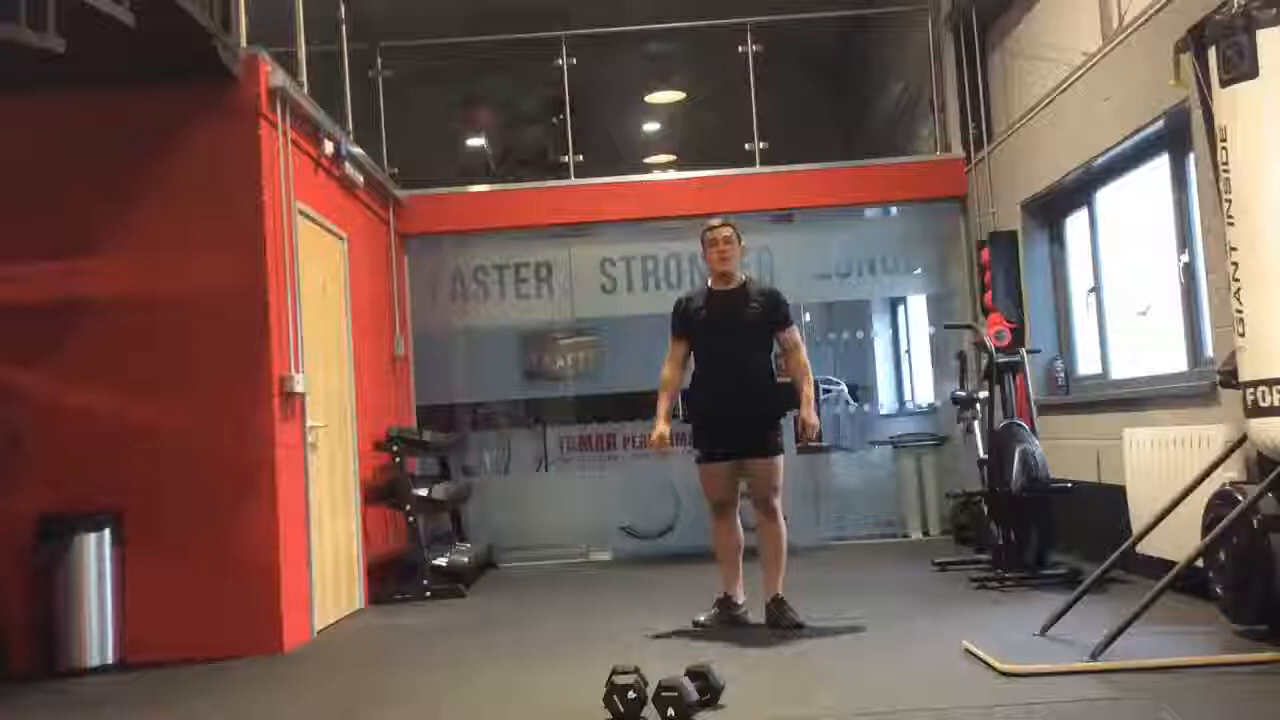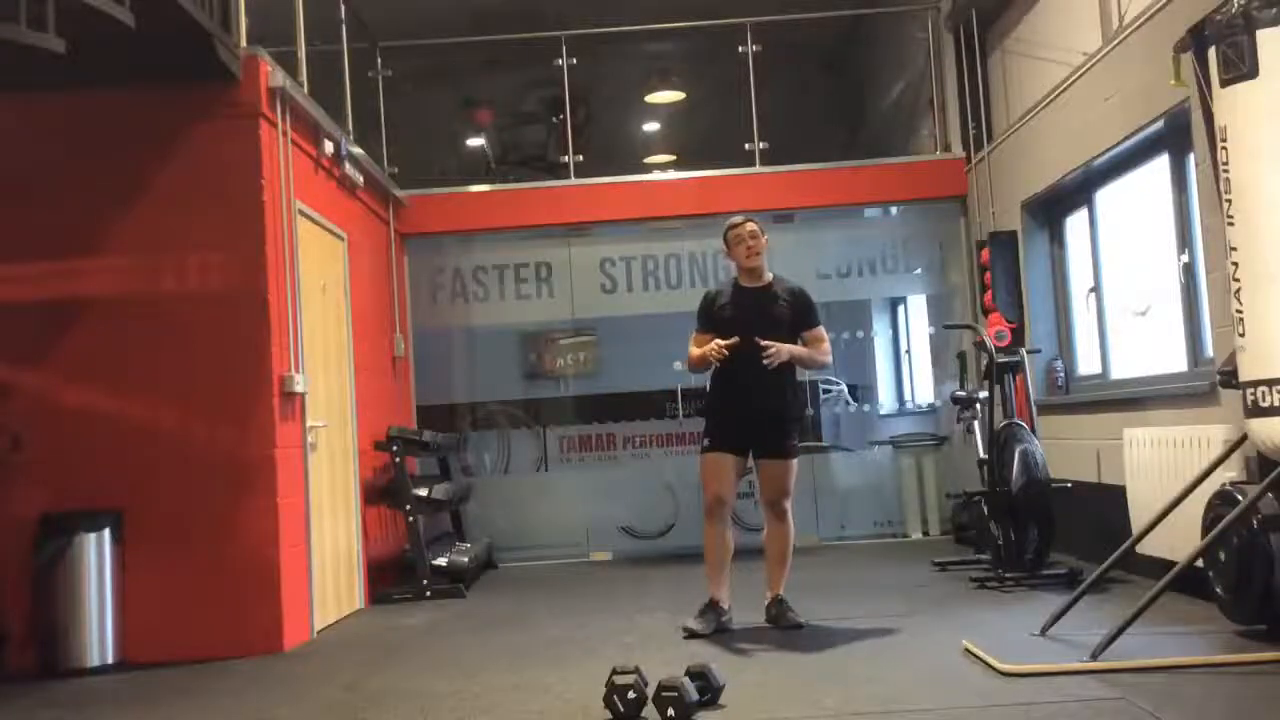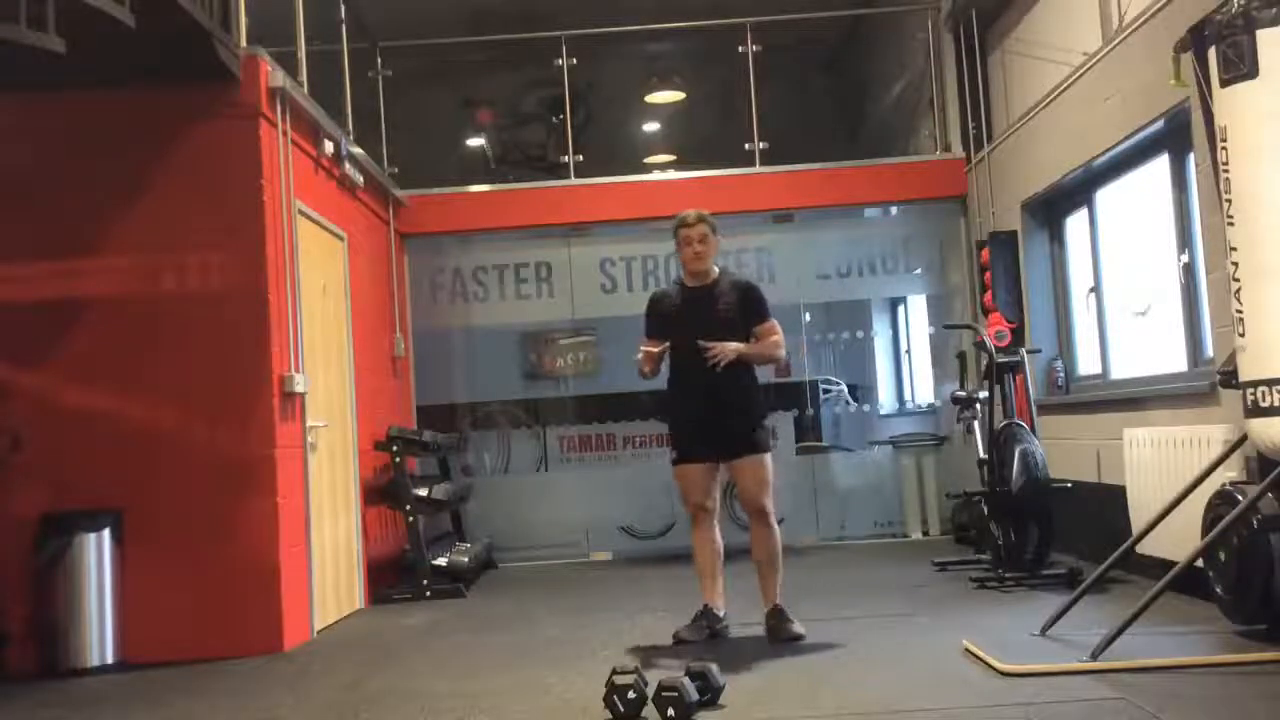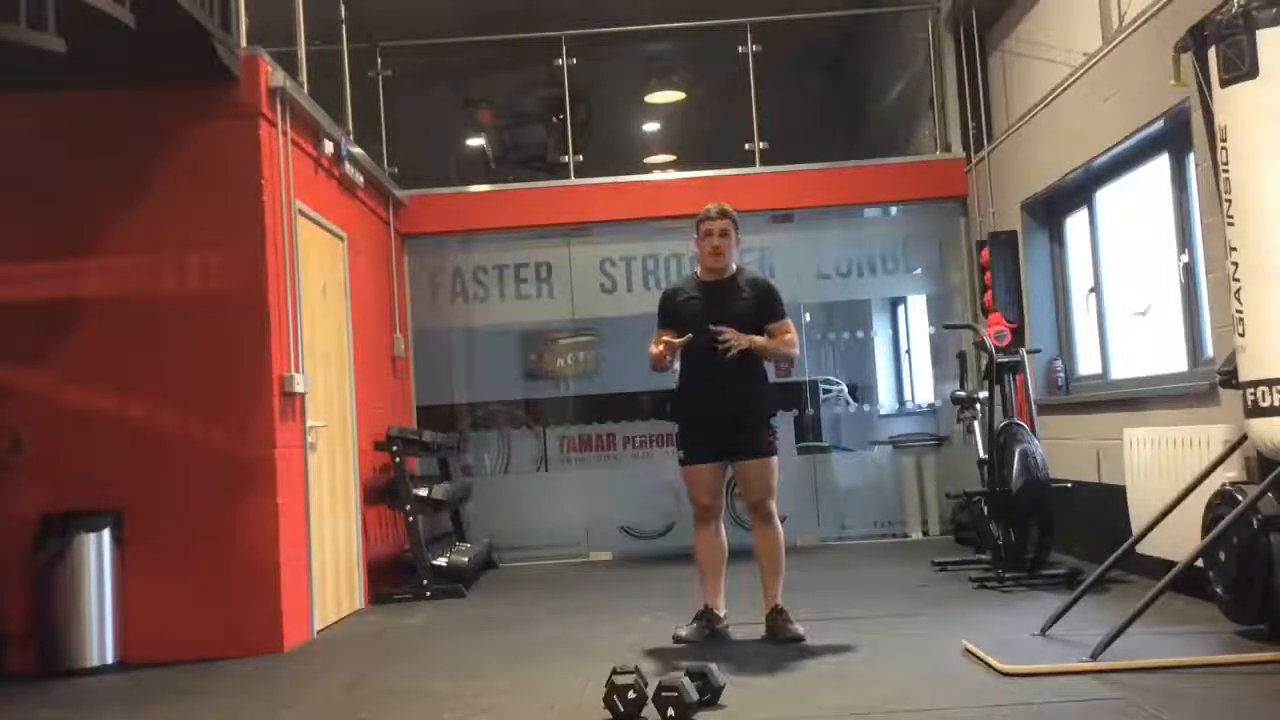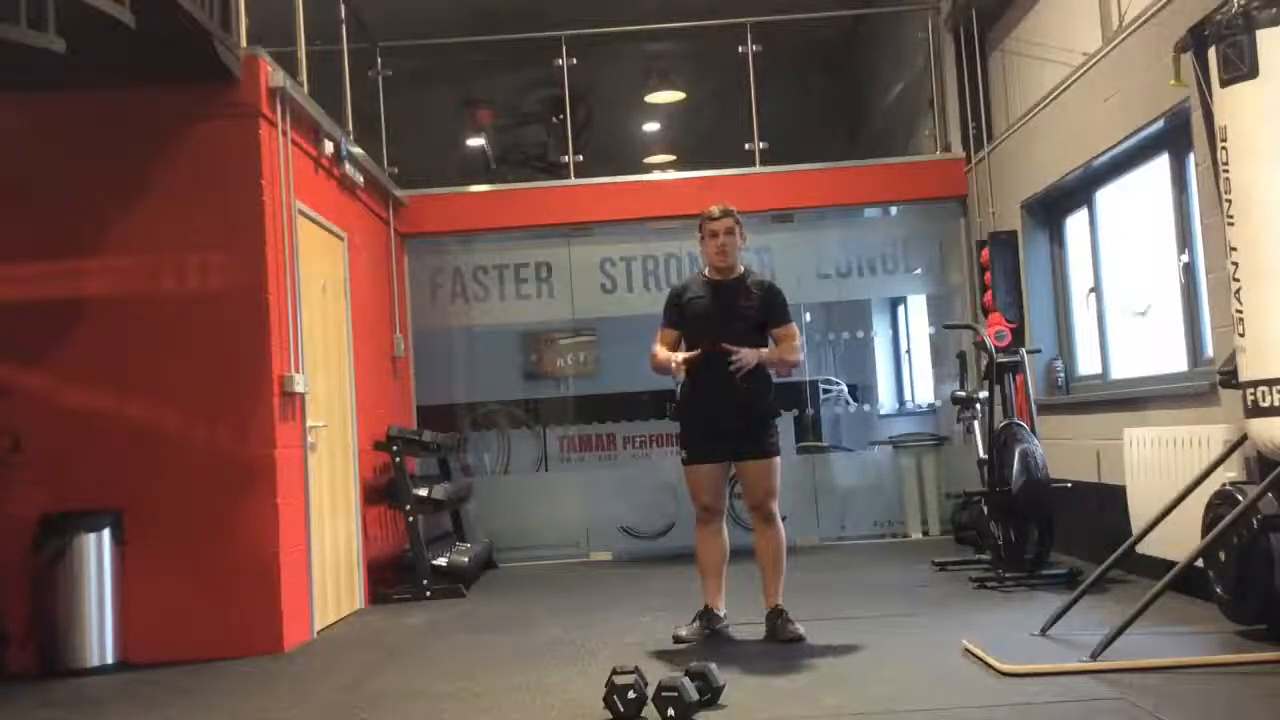
dt=1s
person 1, frame 1
left shoulder: (767, 298)
right shoulder: (688, 305)
left elbow: (794, 352)
right elbow: (674, 364)
left wrist: (807, 402)
right wrist: (662, 416)
left hip: (760, 419)
right hip: (711, 422)
left knee: (769, 507)
right knee: (722, 509)
left ankle: (775, 600)
right ankle: (731, 600)
person 1, frame 2
left shoulder: (794, 296)
right shoulder: (715, 299)
left elbow: (824, 353)
right elbow: (693, 359)
left wrist: (791, 350)
right wrist: (708, 352)
left hip: (778, 416)
right hip: (725, 417)
left knee: (778, 506)
right knee: (715, 505)
left ankle: (776, 599)
right ankle: (717, 603)
person 1, frame 3
left shoulder: (743, 291)
right shoulder: (662, 302)
left elbow: (777, 347)
right elbow: (650, 365)
left wrist: (739, 348)
right wrist: (646, 362)
left hip: (743, 416)
right hip: (689, 422)
left knee: (760, 510)
right knee: (701, 513)
left ankle: (774, 609)
right ankle: (713, 611)
person 1, frame 4
left shoulder: (759, 288)
right shoulder: (676, 295)
left elbow: (791, 346)
right elbow: (657, 360)
left wrist: (751, 340)
right wrist: (663, 352)
left hip: (751, 417)
right hip: (697, 421)
left knee: (763, 509)
right knee: (705, 512)
left ankle: (775, 611)
right ankle: (713, 612)
person 1, frame 5
left shoulder: (764, 290)
right shoulder: (683, 294)
left elbow: (795, 351)
right elbow: (658, 352)
left wrist: (759, 355)
right wrist: (671, 360)
left hip: (754, 417)
right hip: (701, 420)
left knee: (765, 511)
right knee: (708, 513)
left ankle: (775, 611)
right ankle: (712, 611)
